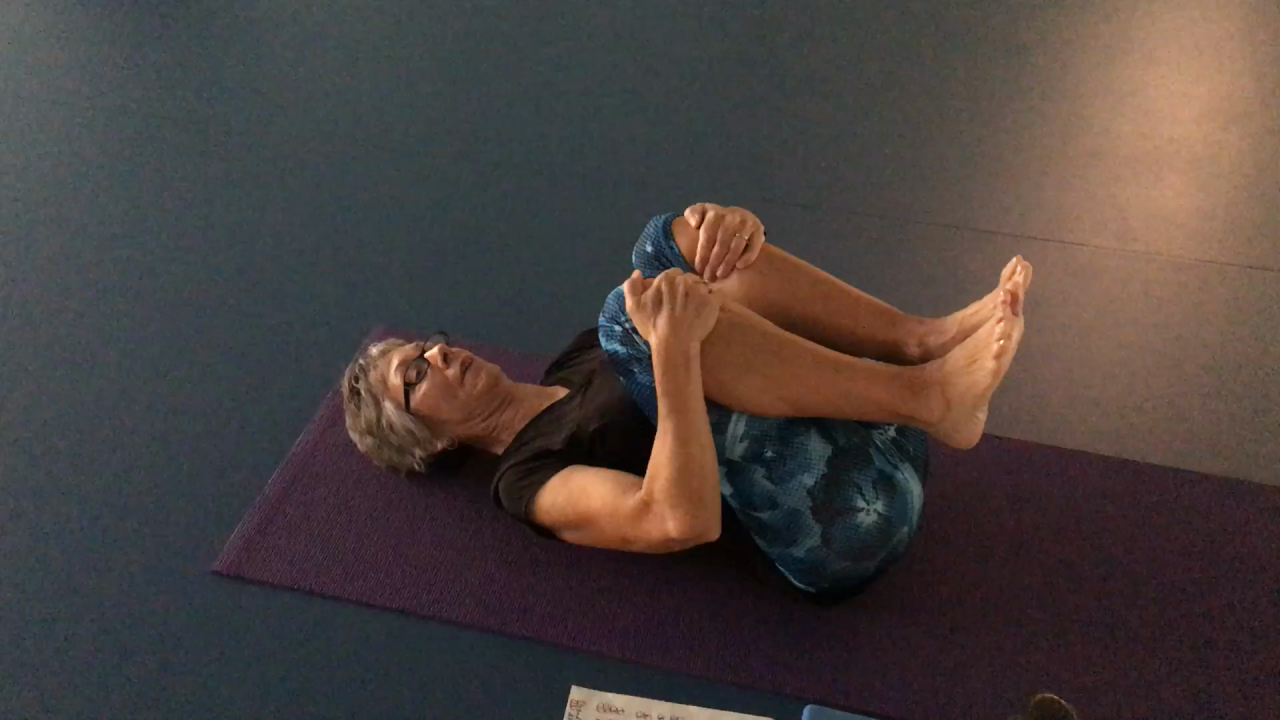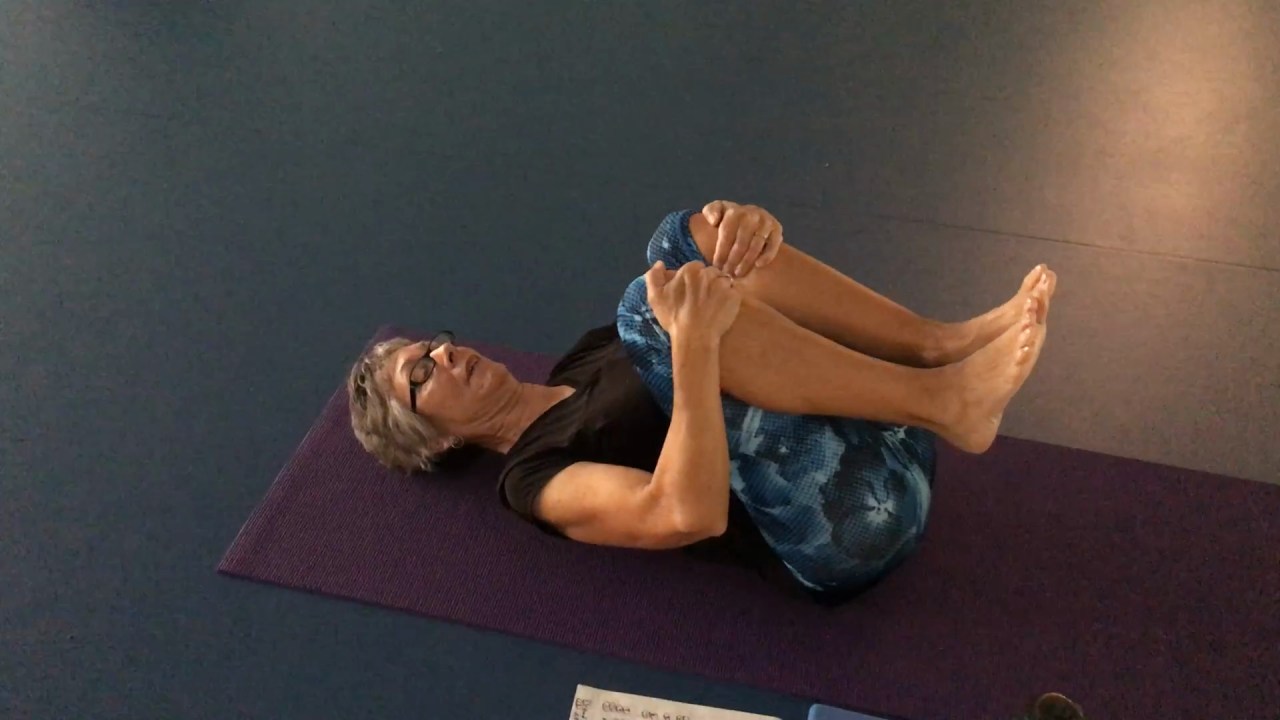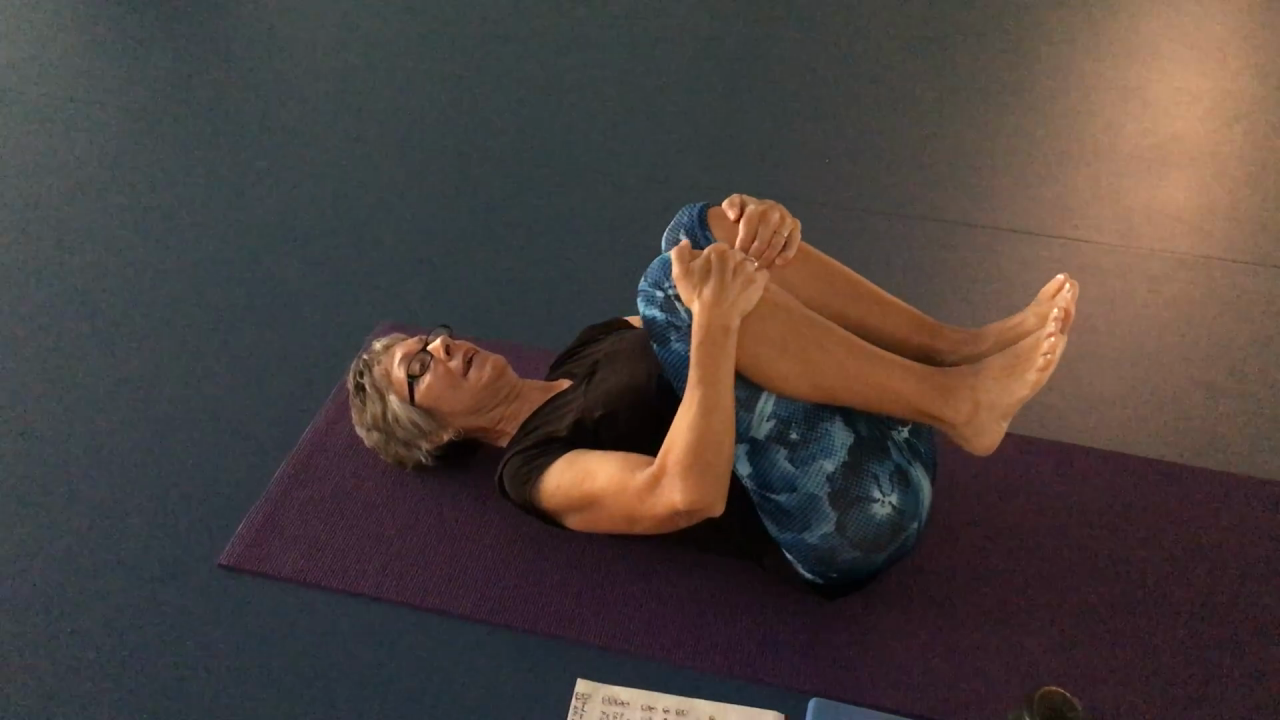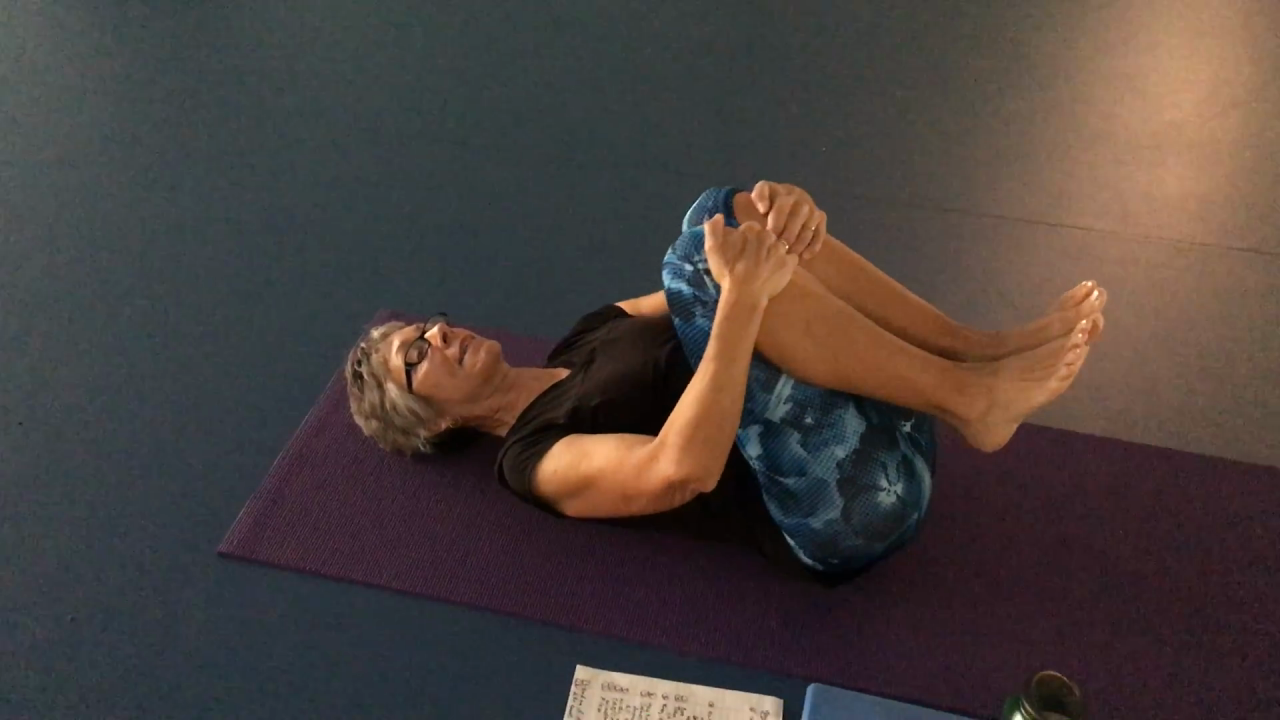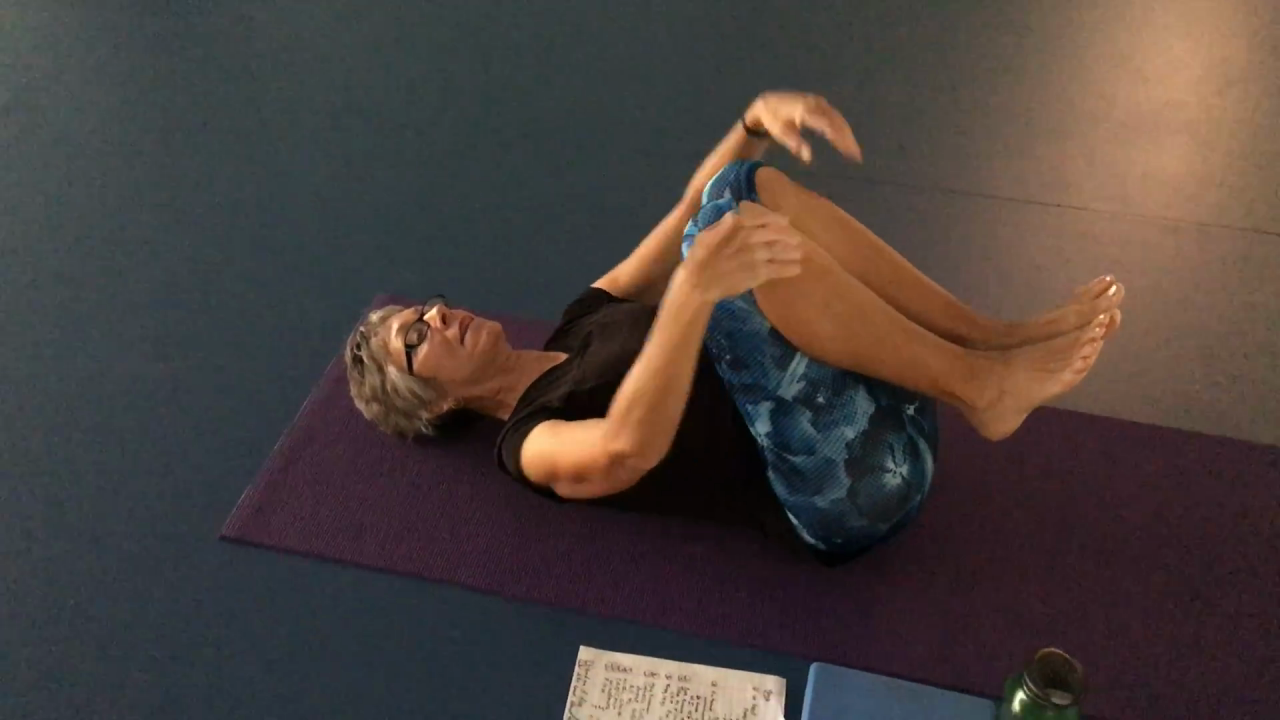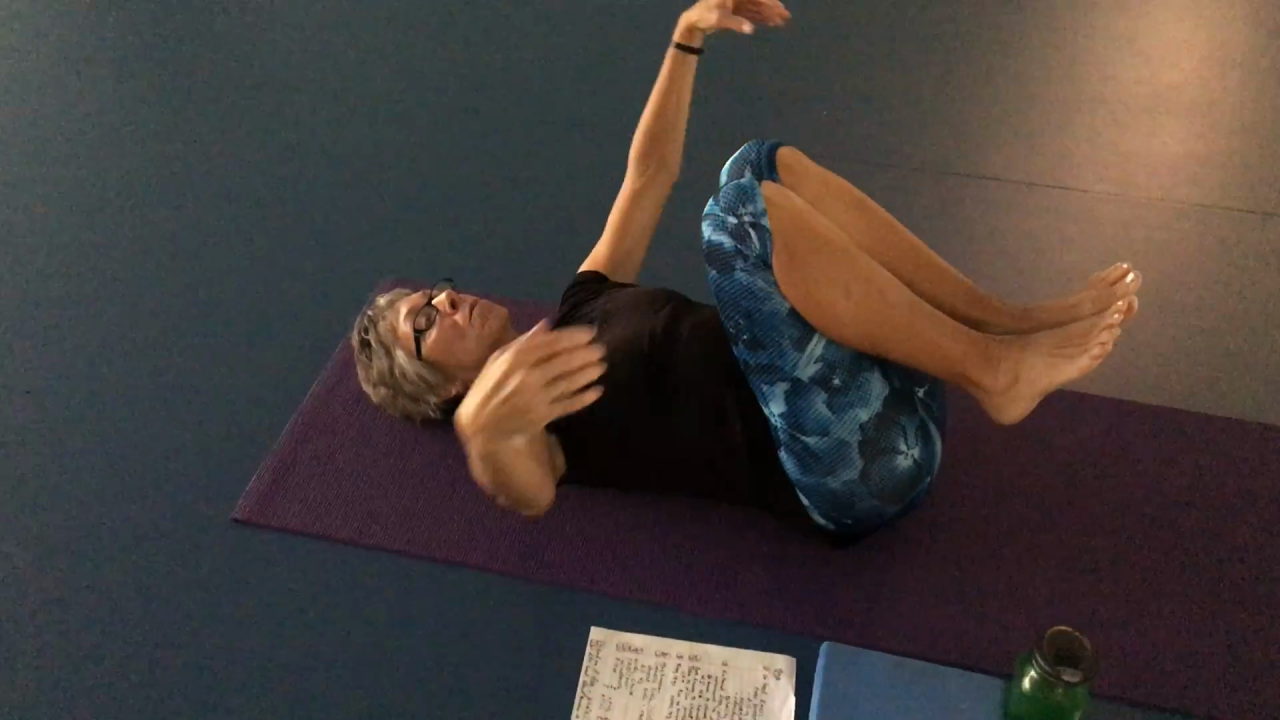
dt=0.4s
person 1, frame 1
left shoulder: (584, 357)
right shoulder: (529, 480)
right elbow: (686, 521)
left wrist: (732, 229)
right wrist: (672, 348)
left hip: (870, 445)
right hip: (844, 525)
left knee: (676, 241)
right knee: (634, 323)
left ankle: (923, 341)
right ankle: (932, 396)
person 1, frame 2
left shoulder: (593, 353)
right shoulder: (537, 480)
right elbow: (692, 516)
left wrist: (744, 227)
right wrist: (693, 341)
left hip: (878, 448)
right hip: (849, 527)
left knee: (690, 241)
right knee: (655, 312)
left ankle: (941, 345)
right ankle: (946, 401)
person 1, frame 3
left shoulder: (593, 344)
right shoulder: (535, 472)
left elbow: (743, 302)
right elbow: (690, 496)
left wrist: (762, 223)
right wrist: (714, 320)
left hip: (880, 444)
right hip: (847, 522)
left knee: (705, 232)
right knee: (674, 288)
left ankle: (958, 348)
right ankle: (956, 402)
person 1, frame 4
left shoulder: (589, 333)
right shoulder: (535, 462)
left elbow: (736, 286)
right elbow: (683, 472)
left wrist: (779, 209)
right wrist: (744, 298)
left hip: (882, 438)
right hip: (847, 512)
left knee: (725, 219)
right knee: (703, 262)
left ankle: (977, 350)
right ankle: (971, 397)
person 1, frame 5
left shoulder: (585, 324)
right shoulder: (532, 444)
left elbow: (693, 210)
right elbow: (631, 452)
left wrist: (757, 120)
right wrist: (691, 300)
left hip: (880, 425)
right hip: (847, 490)
left knee: (741, 195)
right knee: (726, 241)
left ankle: (992, 338)
right ankle: (981, 390)
person 1, frame 6
left shoulder: (584, 305)
right shoulder: (537, 417)
left elbow: (650, 174)
right elbow: (526, 489)
right wrist: (486, 428)
left hip: (890, 407)
right hip: (856, 471)
left knee: (763, 168)
right knee: (745, 214)
left ankle: (1007, 324)
right ankle: (994, 372)
